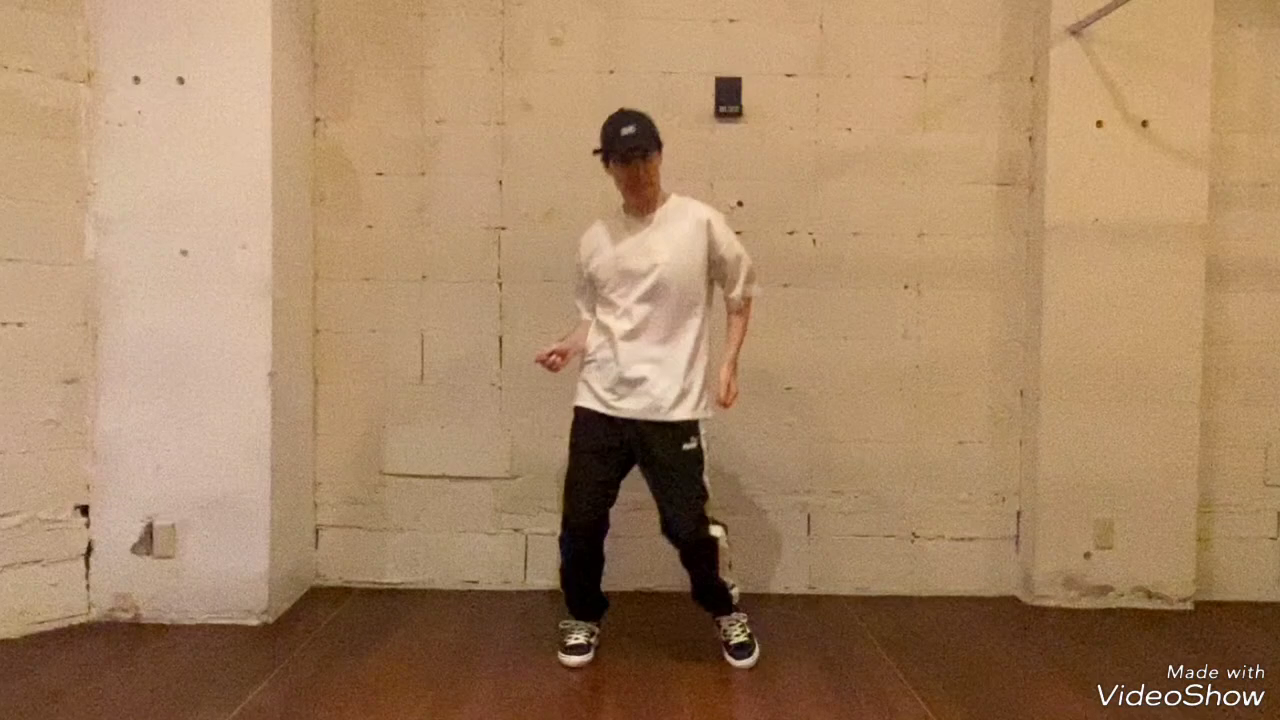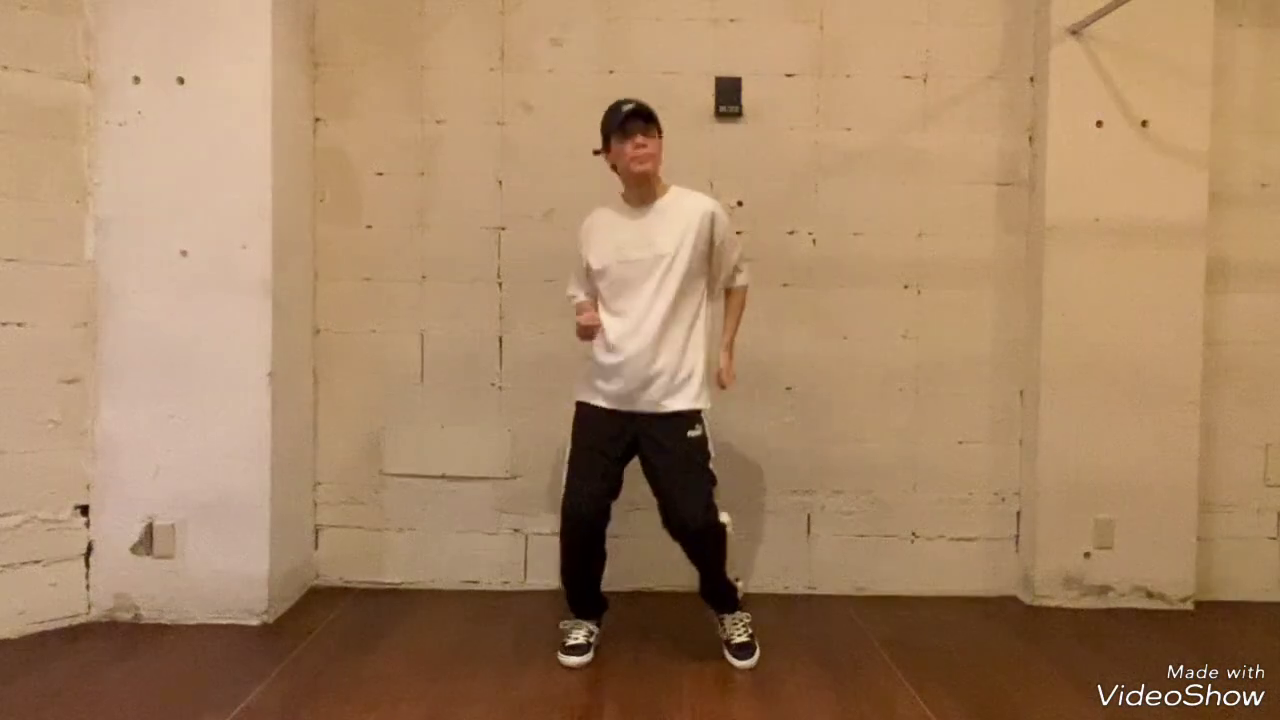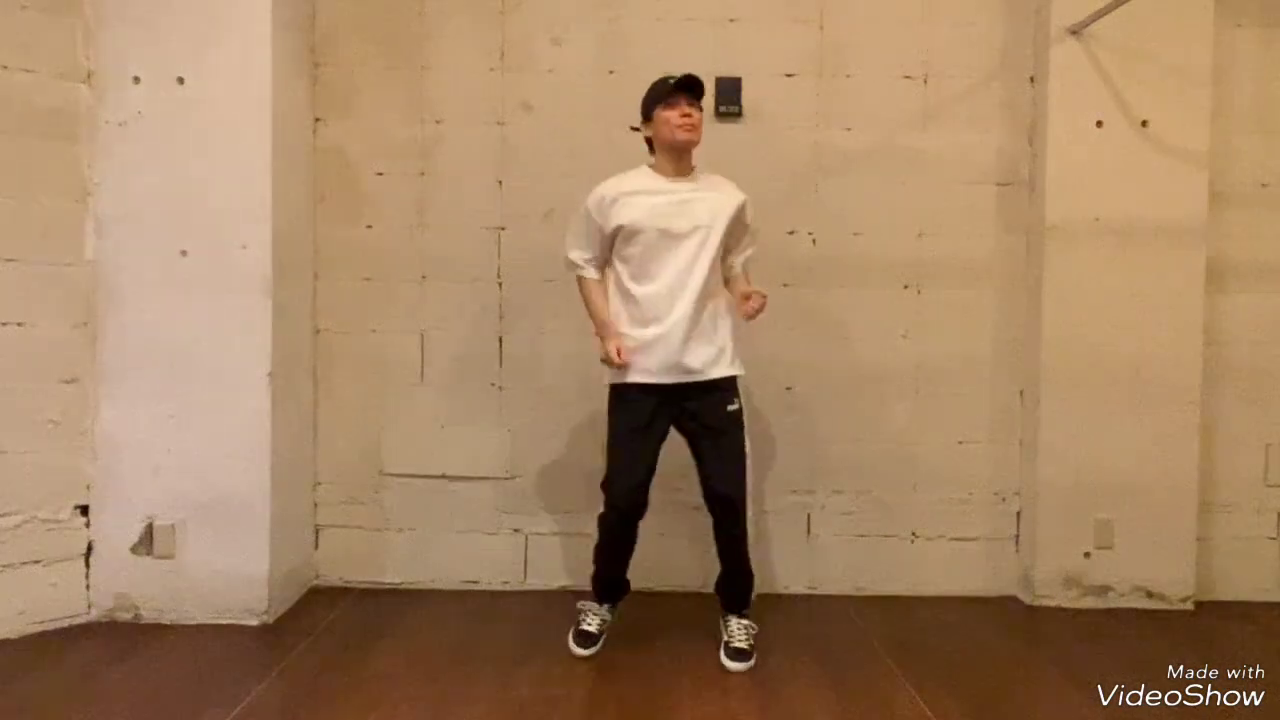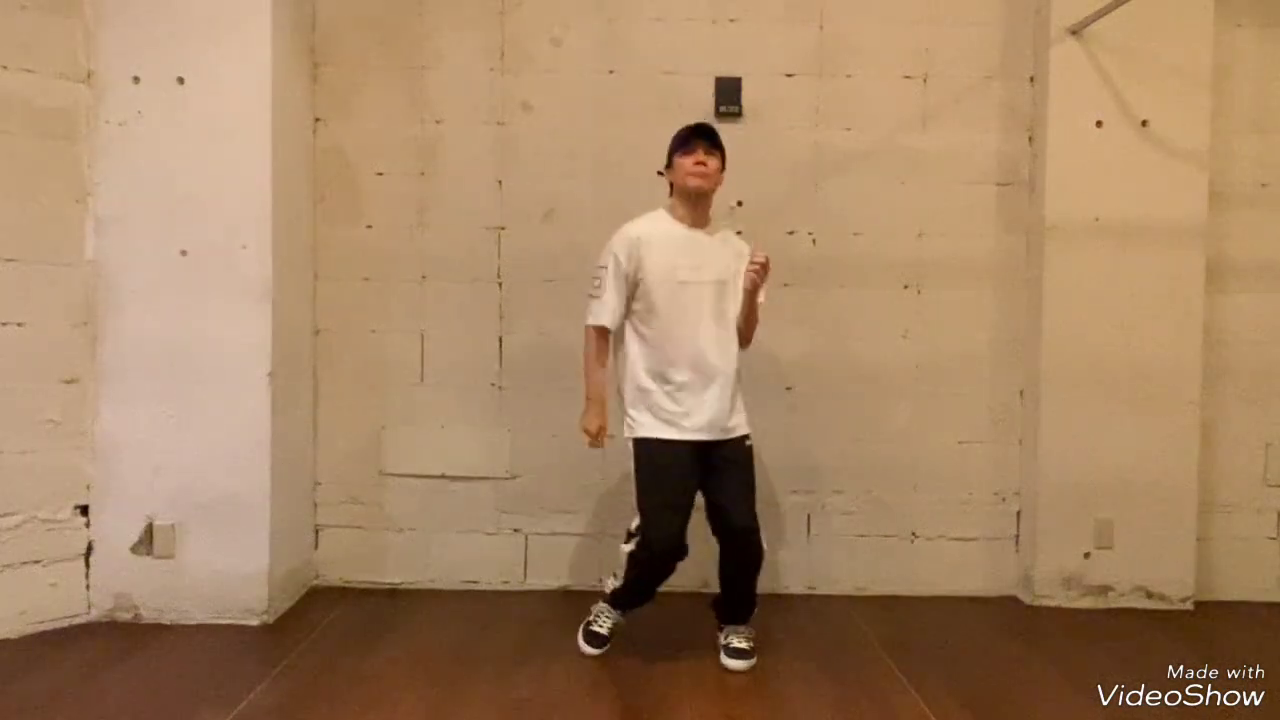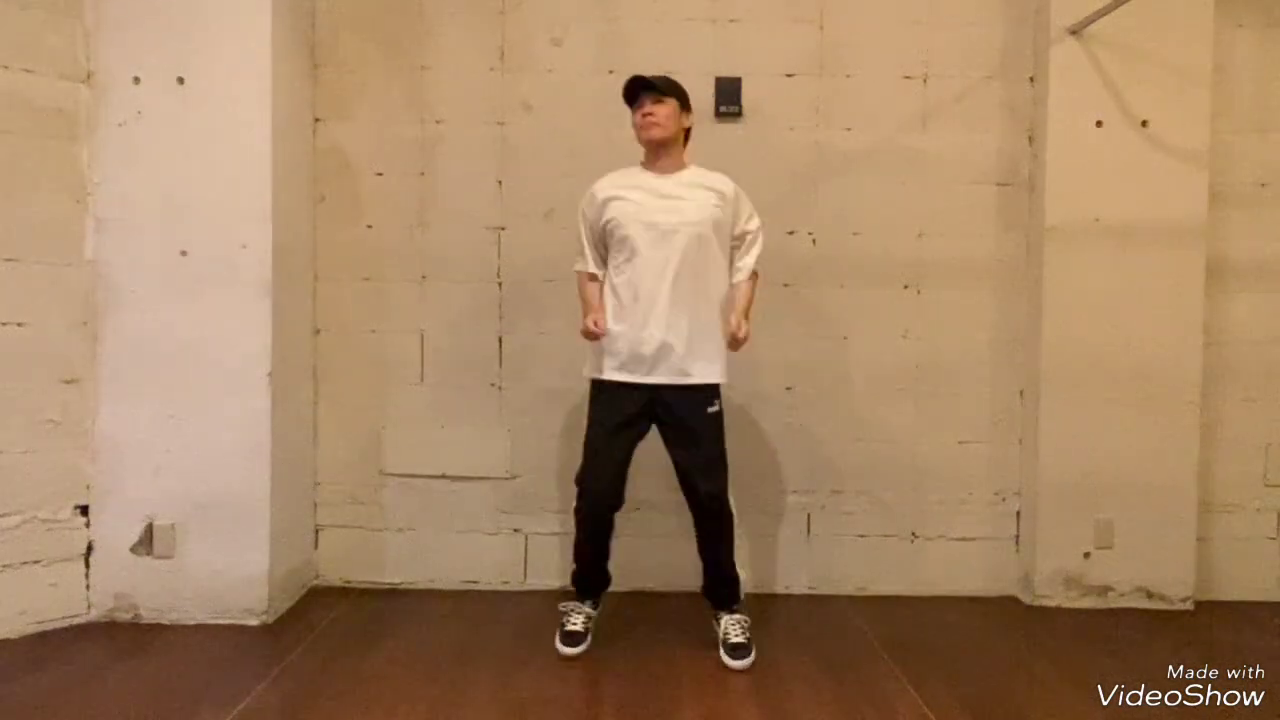
dt=0.2s
person 1, frame 1
left shoulder: (700, 222)
right shoulder: (595, 239)
left elbow: (740, 290)
left wrist: (729, 367)
right wrist: (570, 346)
left hip: (671, 407)
right hip: (599, 405)
left knee: (686, 525)
right knee: (580, 522)
left ankle: (726, 612)
right ankle: (584, 617)
person 1, frame 2
left shoulder: (702, 212)
right shoulder: (594, 229)
left elbow: (733, 280)
left wrist: (724, 351)
right wrist: (587, 321)
left hip: (676, 398)
right hip: (604, 396)
left knee: (695, 519)
right knee: (581, 516)
left ankle: (728, 610)
right ankle: (584, 617)
person 1, frame 3
left shoulder: (728, 198)
right shoulder: (615, 195)
right elbow: (584, 264)
left wrist: (744, 293)
right wrist: (608, 331)
left hip: (712, 373)
right hip: (641, 374)
left knee: (728, 495)
right knee: (626, 496)
left ankle: (736, 615)
right ankle: (600, 603)
person 1, frame 4
left shoulder: (734, 250)
right shoulder: (636, 239)
left elbow: (741, 339)
right elbow: (601, 322)
left wrist: (754, 301)
right wrist: (594, 403)
left hip: (725, 423)
right hip: (660, 423)
left knee: (741, 534)
right knee: (661, 543)
left ankle: (734, 621)
right ankle: (616, 603)
person 1, frame 5
left shoulder: (721, 193)
right shoulder: (607, 193)
left elbow: (746, 265)
right elbow: (590, 267)
left wrist: (738, 317)
right wrist: (593, 311)
left hip: (694, 372)
right hip: (619, 371)
left knee: (708, 494)
right knee: (597, 491)
left ankle: (727, 610)
right ankle: (584, 598)
